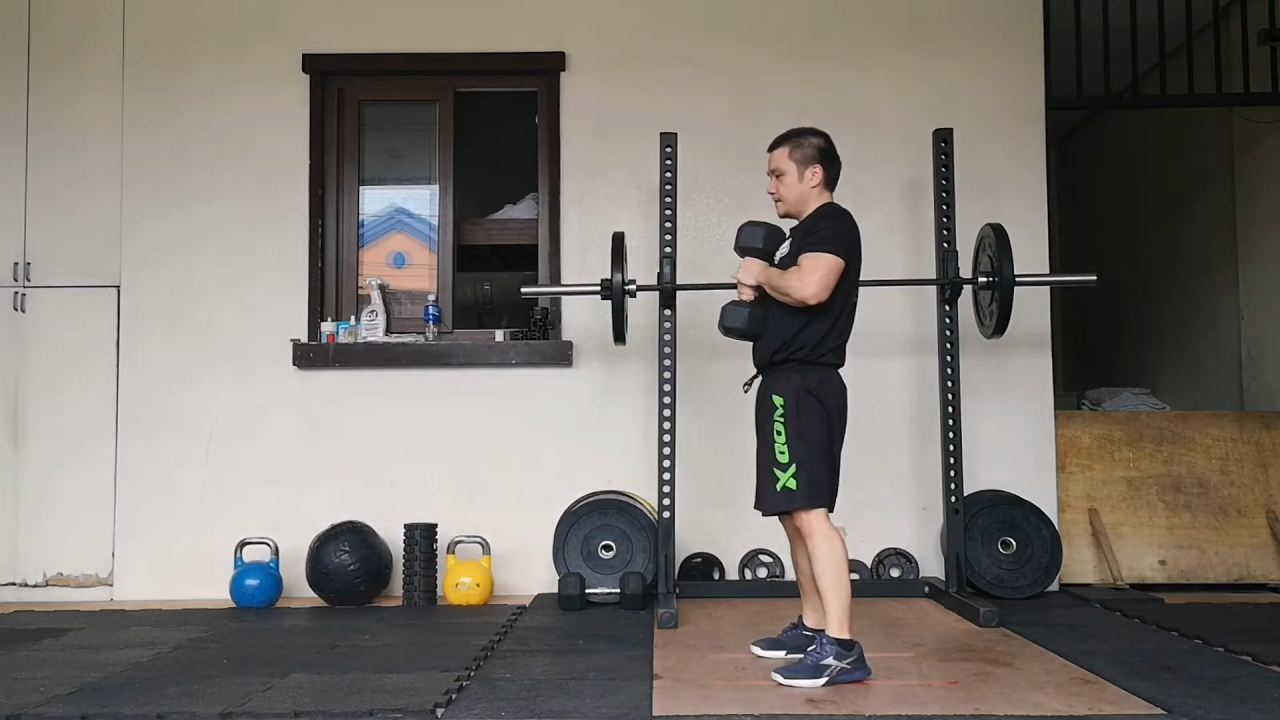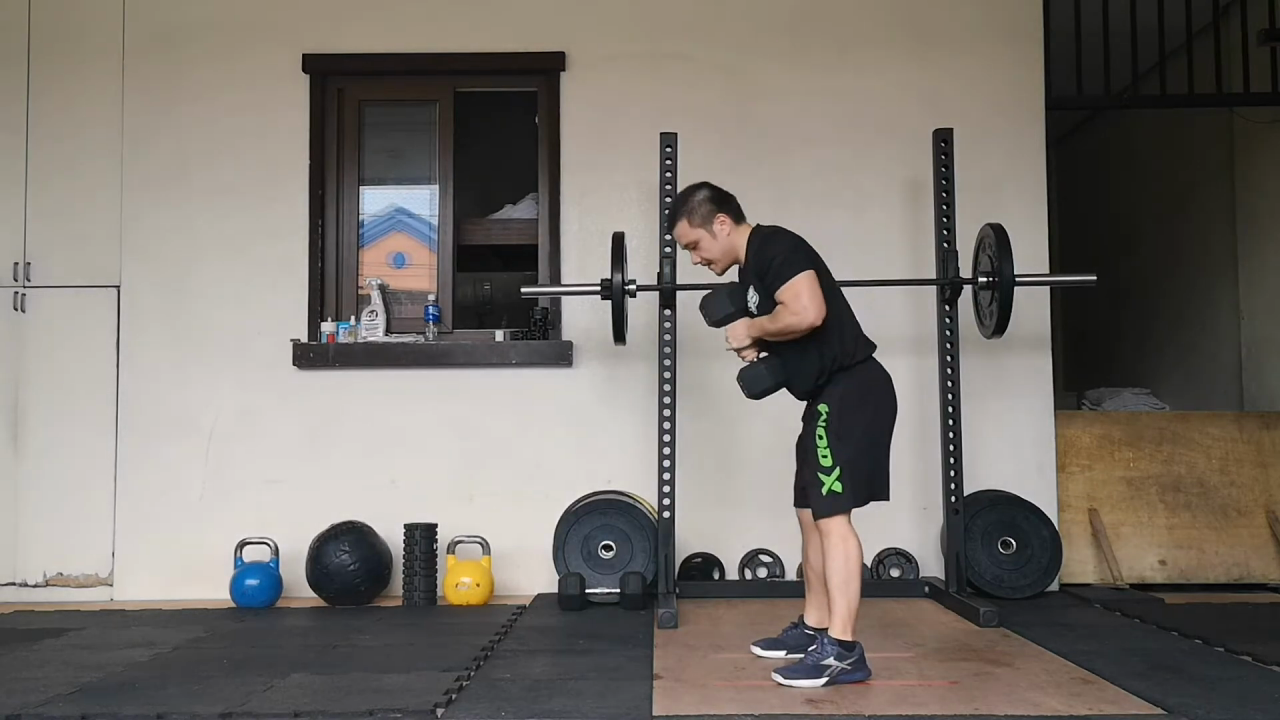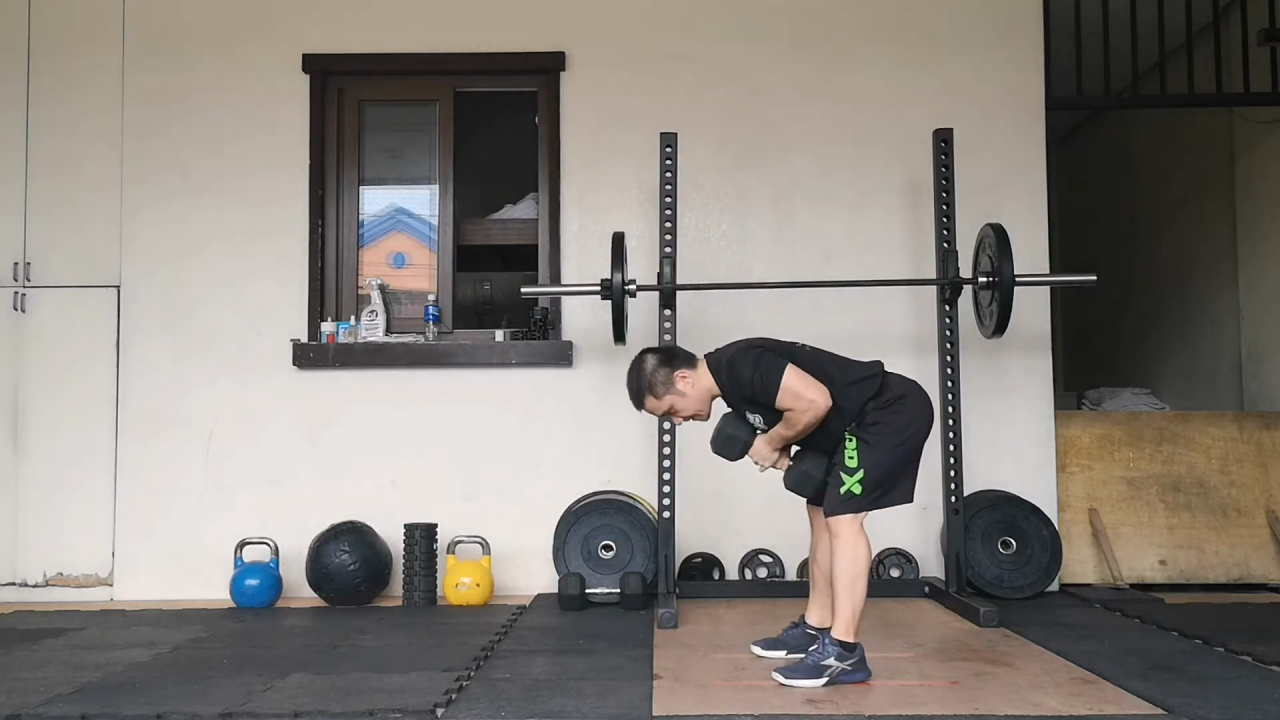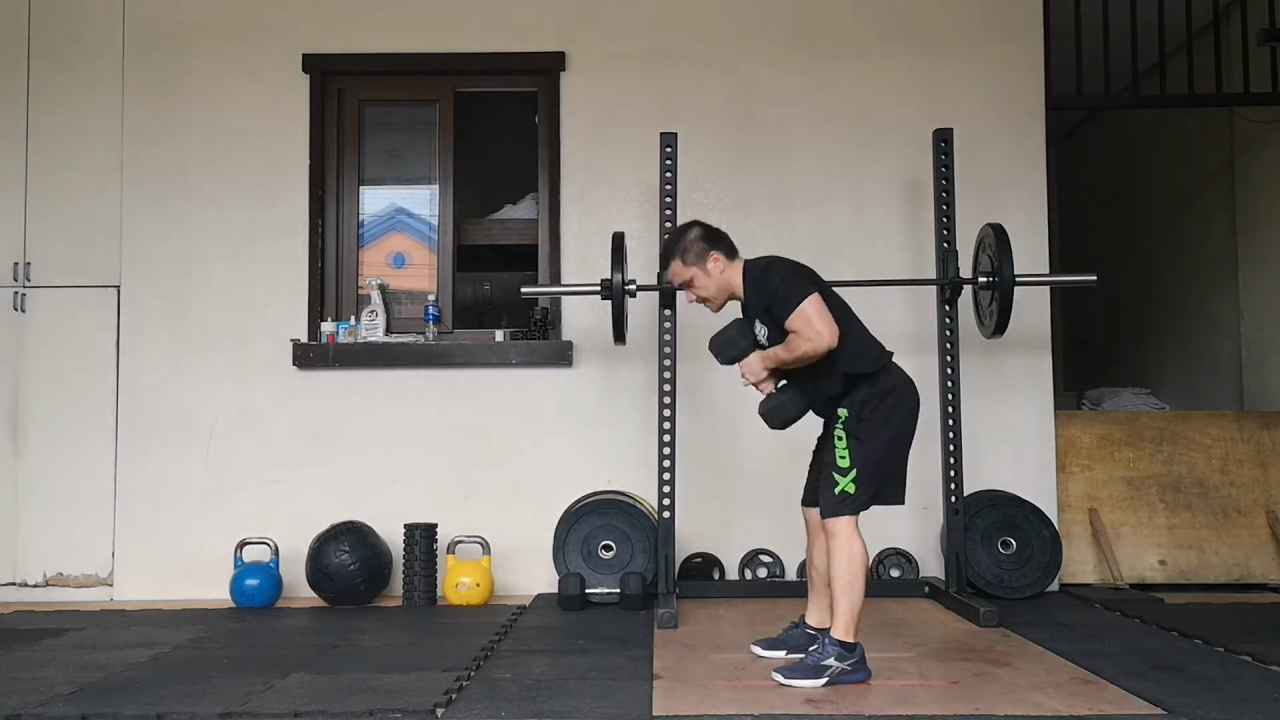
dt=1s
person 1, frame 1
left shoulder: (832, 223)
right shoulder: (803, 233)
left elbow: (810, 289)
left wrist: (760, 272)
right wrist: (756, 287)
left hip: (804, 385)
right hip: (784, 385)
left knee: (809, 513)
right knee: (793, 514)
left ankle: (842, 648)
right ankle: (813, 628)
person 1, frame 2
left shoulder: (773, 246)
right shoulder: (751, 268)
left elbow: (808, 313)
left wrist: (751, 329)
right wrist: (752, 343)
left hip: (852, 393)
right hip: (830, 398)
left knee: (832, 516)
right knee: (812, 514)
left ankle: (843, 650)
right ankle: (814, 629)
person 1, frame 3
left shoulder: (740, 366)
right shoulder: (729, 377)
left elbow: (815, 401)
right elbow: (787, 413)
left wrist: (771, 443)
right wrist: (779, 449)
left hip: (894, 410)
right hip: (875, 416)
left knee: (843, 516)
right knee: (822, 513)
left ankle: (844, 652)
right ankle: (816, 628)
person 1, frame 4
left shoulder: (773, 276)
right shoulder: (754, 300)
left elbow: (821, 336)
left wrist: (764, 361)
right wrist: (770, 371)
left hip: (872, 401)
right hip: (852, 403)
left knee: (839, 519)
right knee: (816, 513)
left ankle: (844, 651)
right ankle: (815, 627)
